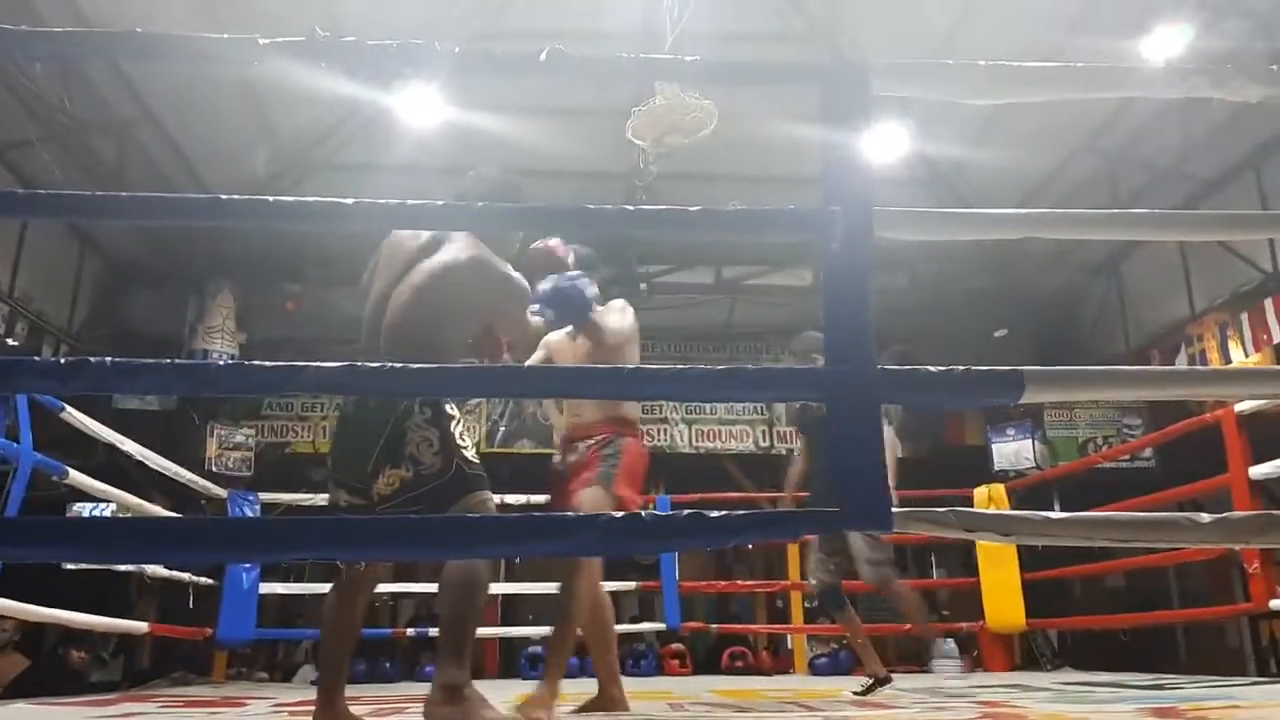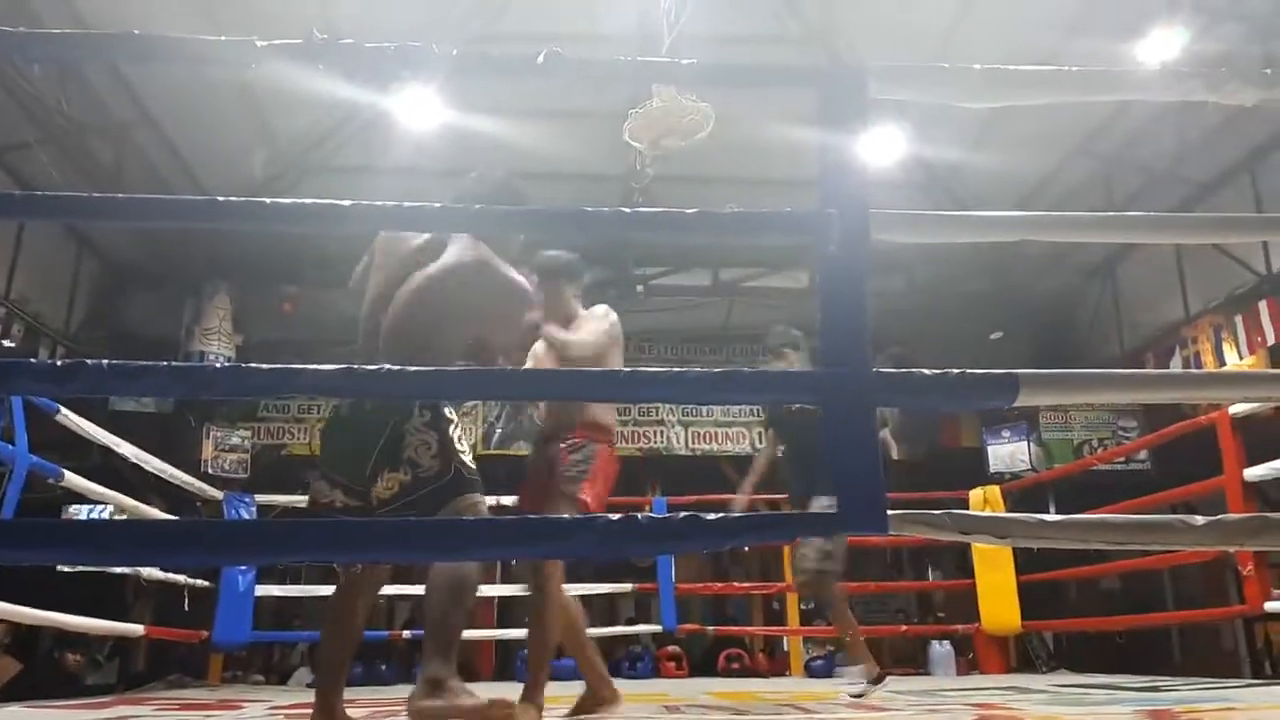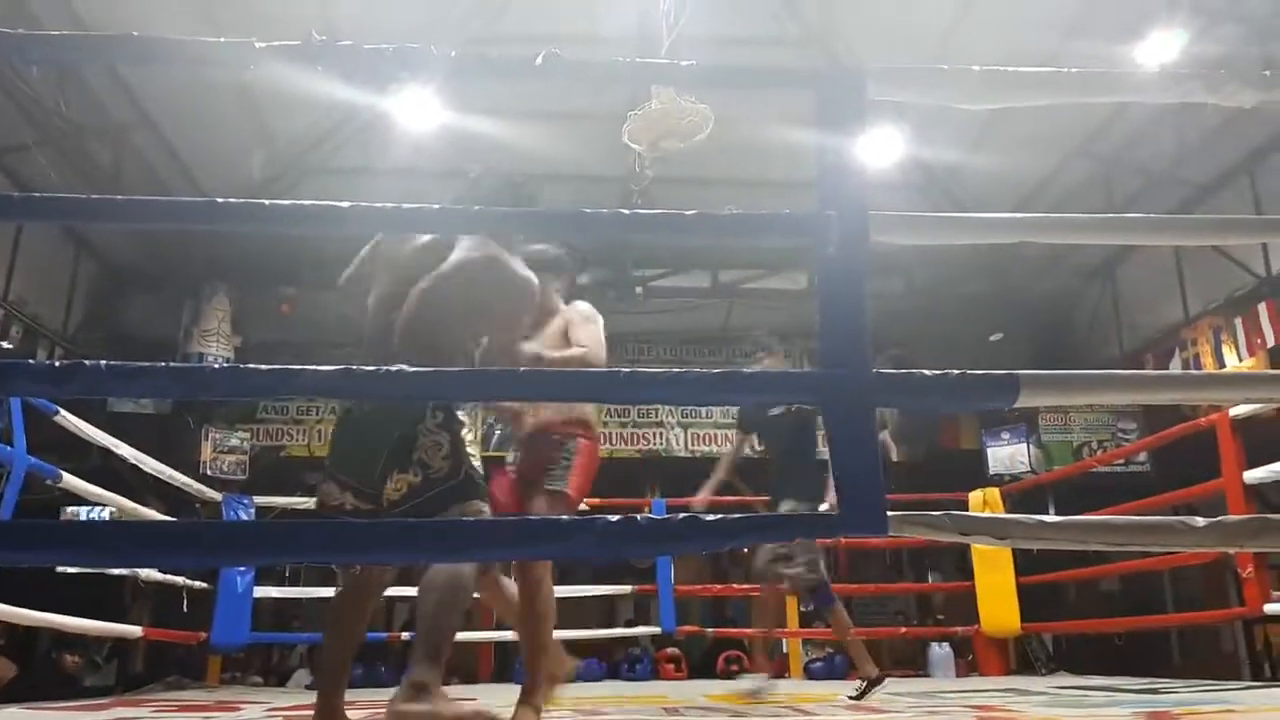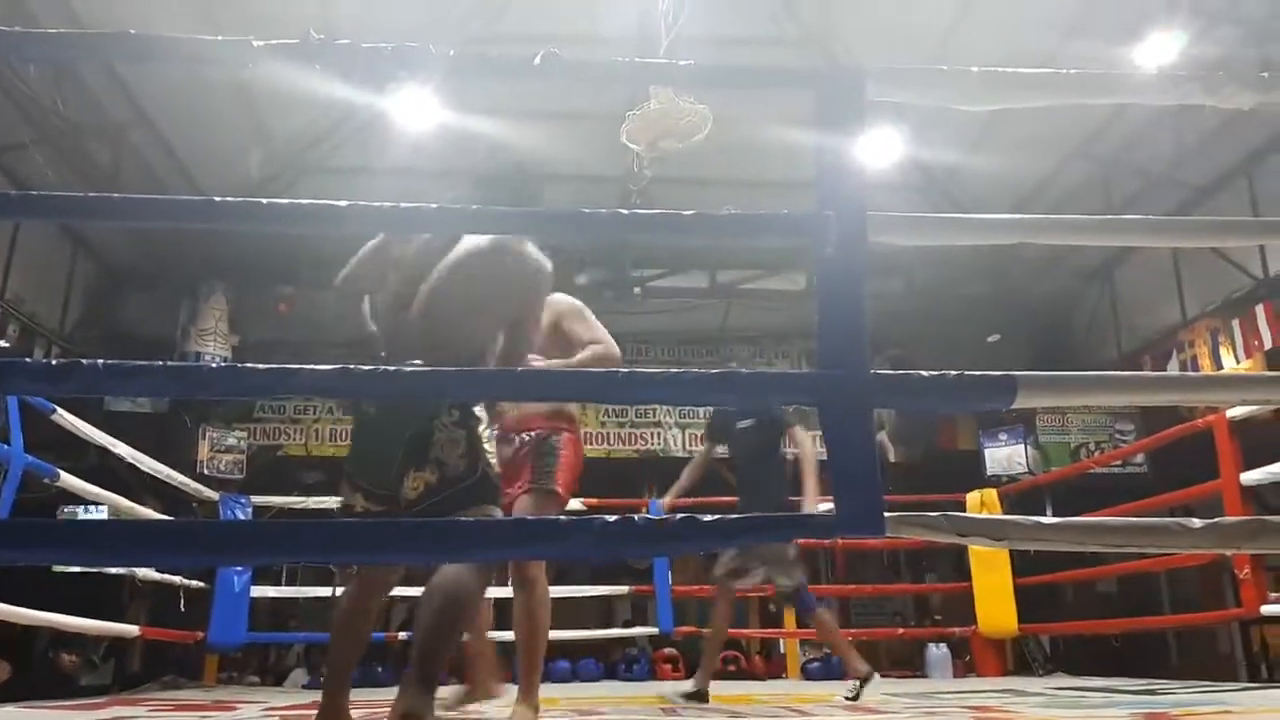
dt=0.1s
person 1, frame 1
left shoulder: (402, 238)
right shoulder: (499, 279)
right elbow: (521, 338)
left hip: (364, 408)
right hip: (411, 408)
left knee: (365, 561)
right knee: (474, 523)
person 1, frame 2
left shoulder: (399, 236)
right shoulder: (506, 284)
left elbow: (359, 291)
right elbow: (492, 361)
left hip: (355, 407)
right hip: (408, 414)
left knee: (364, 563)
person 1, frame 3
left shoulder: (399, 237)
right shoulder: (513, 279)
left elbow: (346, 288)
right elbow: (497, 366)
left hip: (365, 407)
right hip: (419, 411)
left knee: (367, 566)
person 1, frame 4
left shoulder: (415, 232)
right shoulder: (526, 264)
left elbow: (350, 282)
right elbow: (509, 366)
left hip: (381, 407)
right hip: (436, 412)
left knee: (377, 565)
person 2, frame 1
left shoulder: (617, 313)
right shoulder: (554, 341)
left elbow: (608, 338)
left hip: (615, 444)
right hip: (573, 449)
left knee: (576, 552)
right knee: (580, 567)
person 2, frame 2
left shoulder: (600, 319)
right shoulder: (541, 344)
left elbow: (582, 351)
left hip: (587, 450)
right hip: (548, 451)
left knee: (544, 565)
right knee: (544, 570)
person 2, frame 3
left shoulder: (579, 314)
right shoulder: (528, 336)
left elbow: (594, 361)
right elbow: (511, 399)
left wrist: (533, 356)
left hip: (567, 446)
right hip: (526, 446)
left knee: (531, 560)
right ankle: (546, 668)
person 2, frame 4
left shoulder: (559, 305)
left elbow: (609, 352)
left wrist: (549, 367)
left hip: (549, 439)
right hip: (507, 441)
left knee: (525, 555)
person 3, frame 1
right shoulder: (807, 407)
left elbow: (886, 433)
left wrist: (887, 484)
right wrist: (787, 501)
right hip: (824, 504)
left knee: (877, 573)
right knee: (826, 589)
left ankle: (933, 642)
right ankle: (875, 670)
person 3, frame 2
right shoulder: (779, 402)
right elbow: (769, 447)
right wrist: (745, 491)
left hip: (830, 491)
right hip: (802, 495)
left knee: (815, 567)
right knee: (812, 578)
left ankle: (860, 660)
right ankle: (870, 667)
person 3, frame 3
right shoulder: (753, 406)
right elbow: (736, 450)
left wrist: (834, 484)
right wrist: (708, 490)
left hip: (802, 493)
right hip: (783, 495)
left knee: (767, 569)
right knee: (813, 583)
left ankle: (760, 665)
right ankle: (868, 670)
person 3, frame 4
left shoulder: (766, 406)
right shoulder: (722, 416)
left elbow: (803, 443)
right elbow: (701, 459)
left wrist: (810, 496)
right wrist: (672, 496)
left hip: (768, 509)
right hip: (753, 509)
left knee: (725, 582)
right knee: (795, 593)
left ankle: (702, 684)
right ankle: (857, 668)
